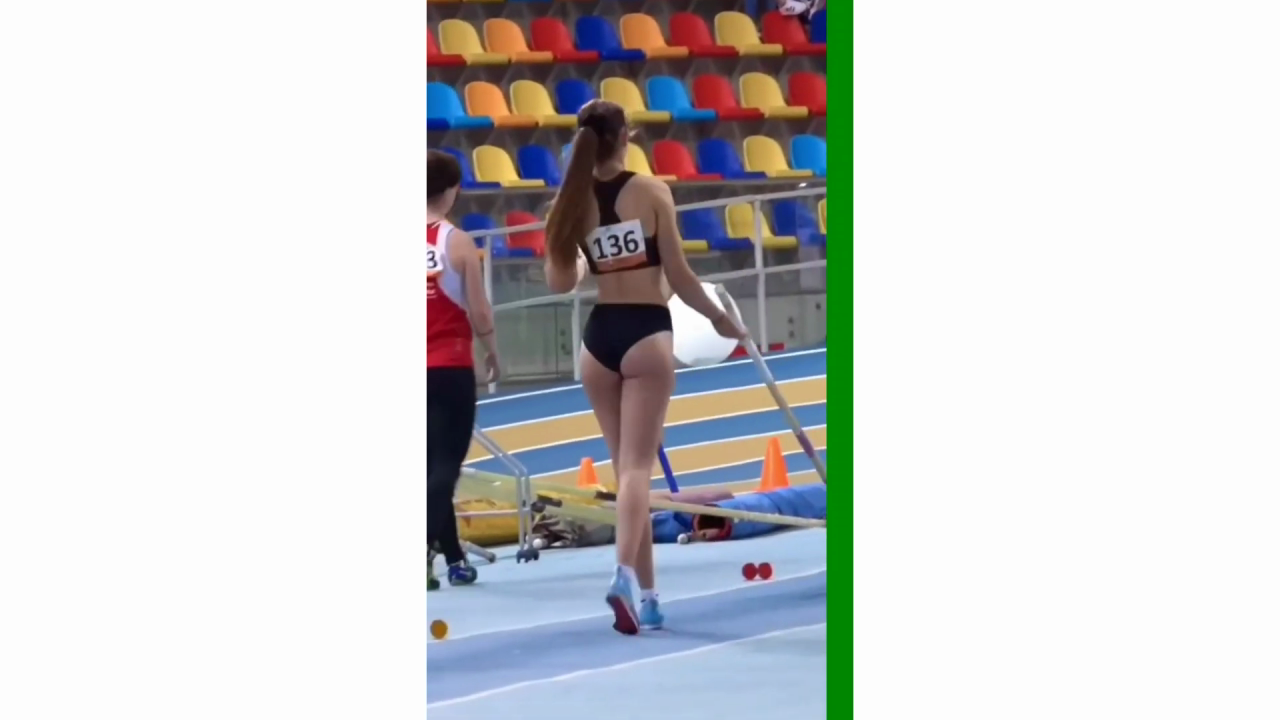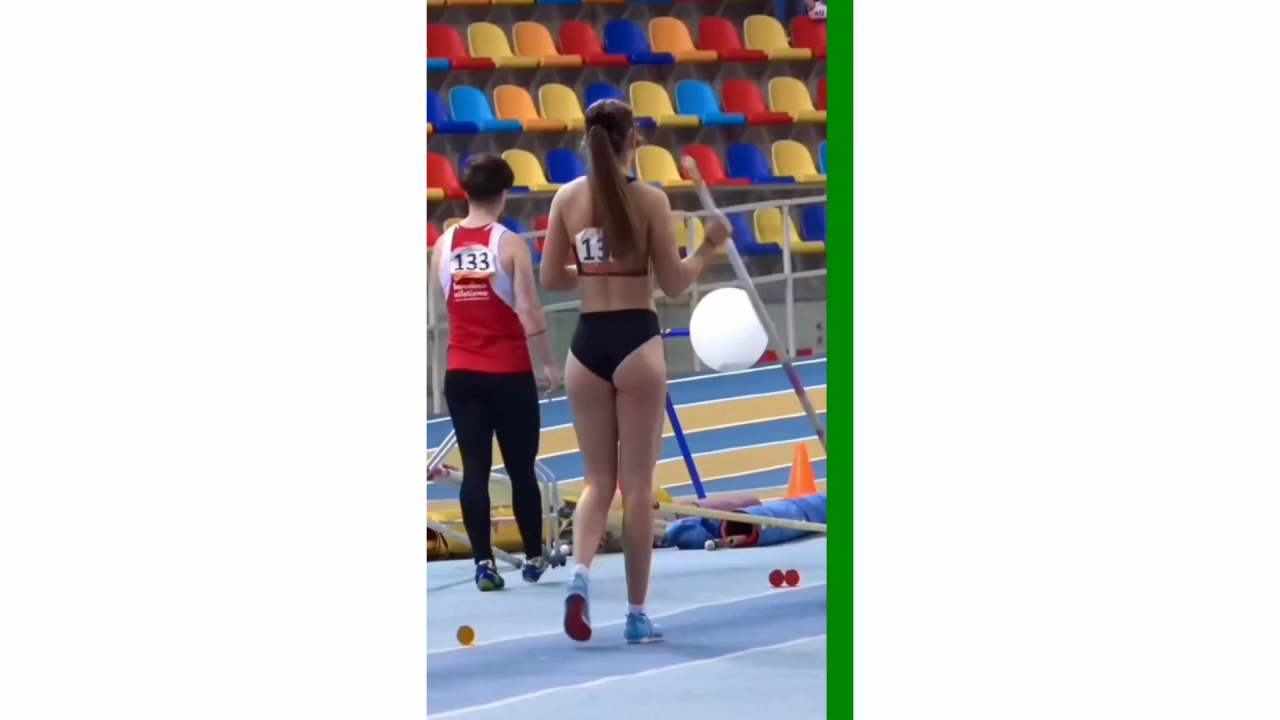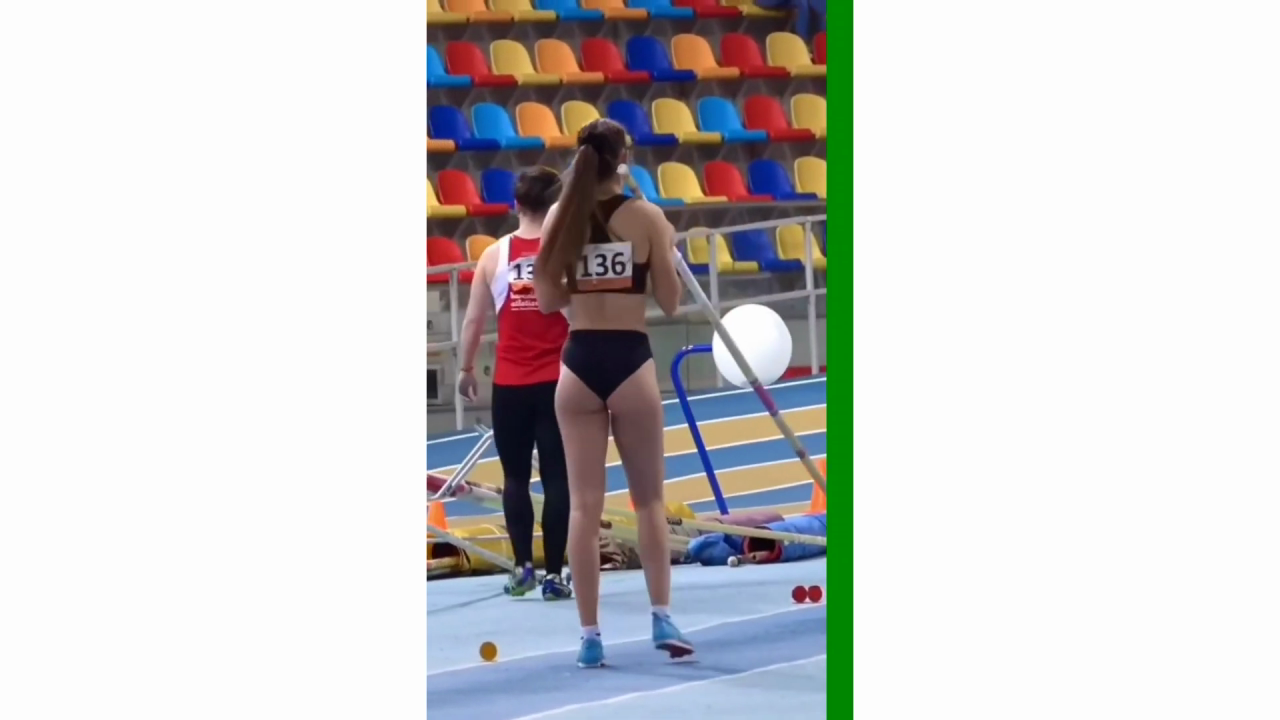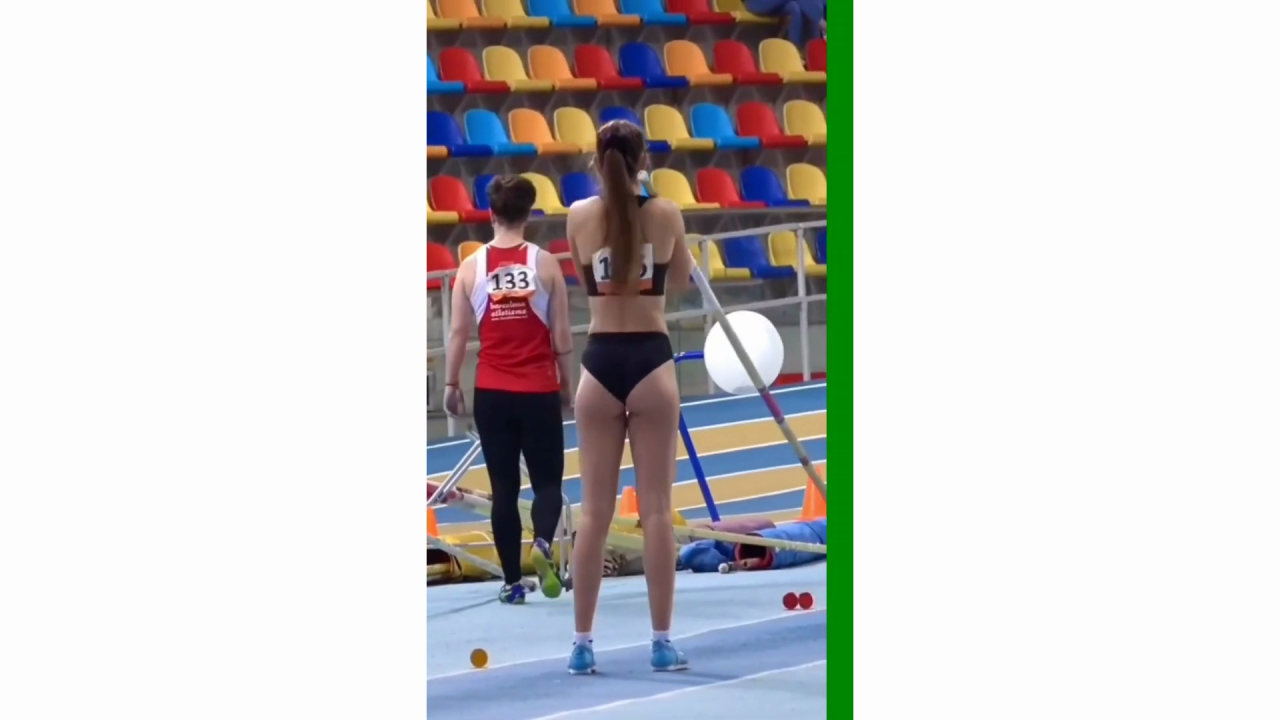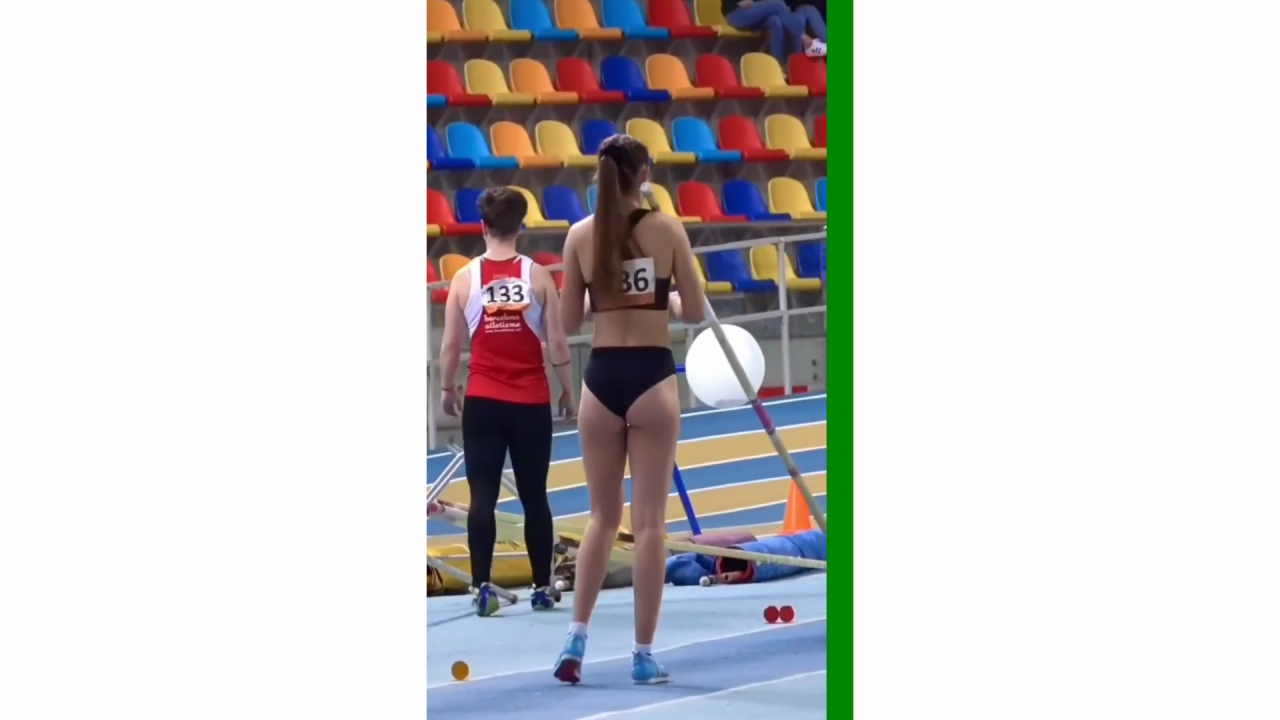
dt=0.5s
person 1, frame 1
left shoulder: (570, 199)
right shoulder: (653, 191)
left elbow: (559, 282)
right elbow: (678, 275)
right wrist: (719, 317)
left hip: (600, 337)
right hip: (647, 334)
left knee: (626, 469)
right knee: (639, 466)
left ankle: (644, 595)
right ankle: (626, 577)
person 1, frame 2
left shoulder: (566, 197)
right shoulder: (648, 199)
left elbow: (551, 278)
right elbow: (674, 282)
right wrist: (709, 246)
left hip: (587, 343)
right hip: (635, 341)
left knee: (598, 481)
right knee: (637, 486)
left ankle: (579, 576)
right ankle: (637, 613)
person 1, frame 3
left shoulder: (559, 217)
right shoulder: (647, 216)
left elbow: (548, 302)
right elbow: (670, 303)
left hip: (579, 365)
right hip: (630, 363)
left knee: (585, 505)
right knee: (649, 500)
left ankle: (590, 636)
right ankle: (661, 617)
person 1, frame 4
left shoulder: (579, 215)
right shoulder: (666, 213)
left hip: (600, 364)
right hip: (650, 363)
left knee: (595, 511)
right knee: (655, 509)
left ankle: (582, 643)
right ankle: (662, 641)
person 1, frame 5
left shoulder: (580, 234)
right shoulder: (667, 228)
left elbow: (568, 321)
right elbow: (696, 311)
left hip: (601, 378)
right hip: (652, 378)
left knee: (602, 517)
right knee: (648, 522)
left ankle: (576, 636)
right ankle: (643, 655)
person 2, frame 1
right shoulder: (457, 241)
right elbow: (477, 308)
right wrist: (491, 352)
left hip: (418, 370)
right hip: (450, 368)
left knee: (437, 462)
right knee: (445, 464)
left ankle: (455, 559)
right ankle: (428, 544)
person 2, frame 2
left shoulder: (443, 244)
right shoulder: (510, 243)
right elbow: (529, 311)
right wrist: (549, 362)
left hip: (461, 374)
right hip: (509, 373)
left knee: (475, 470)
right knee: (522, 471)
left ankle: (484, 560)
right ankle: (534, 557)
person 2, frame 3
left shoulder: (494, 255)
left elbow: (473, 320)
left wrist: (465, 369)
left hip: (510, 384)
right hip: (558, 383)
left knee: (515, 478)
right knee: (555, 480)
left ankle: (522, 565)
right ankle: (553, 574)
person 2, frame 4
left shoulder: (471, 266)
right shoulder: (545, 263)
left elbow: (458, 332)
right elbow: (562, 333)
left wrist: (451, 383)
right wrist: (567, 379)
left hip: (492, 393)
right hip: (540, 391)
left knee: (504, 488)
right knee: (547, 482)
left ankle: (512, 582)
right ankle: (543, 544)
person 2, frame 5
left shoulder: (464, 278)
right shoulder: (538, 277)
left elbow: (451, 344)
right elbow: (557, 343)
left wrist: (447, 389)
right wrist: (567, 391)
left hip: (482, 402)
right hip: (531, 402)
left knee: (482, 496)
right knee: (534, 498)
left ankle: (483, 584)
right ankle: (542, 587)
